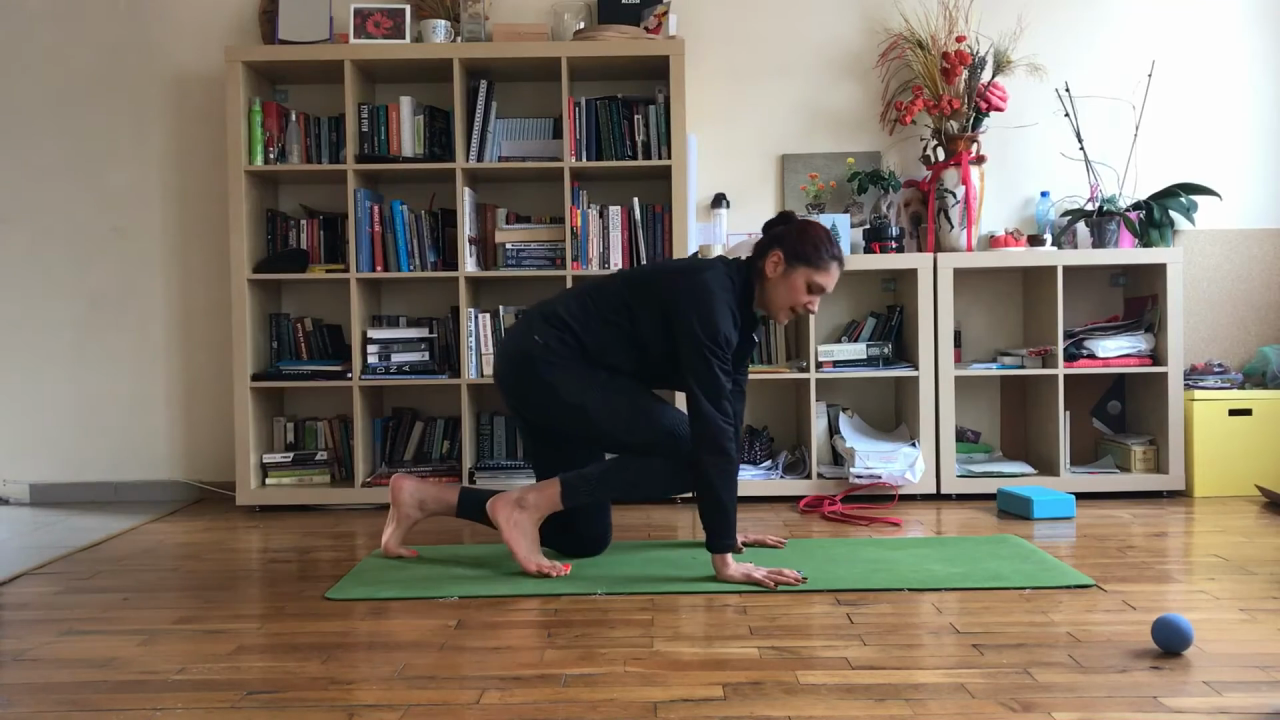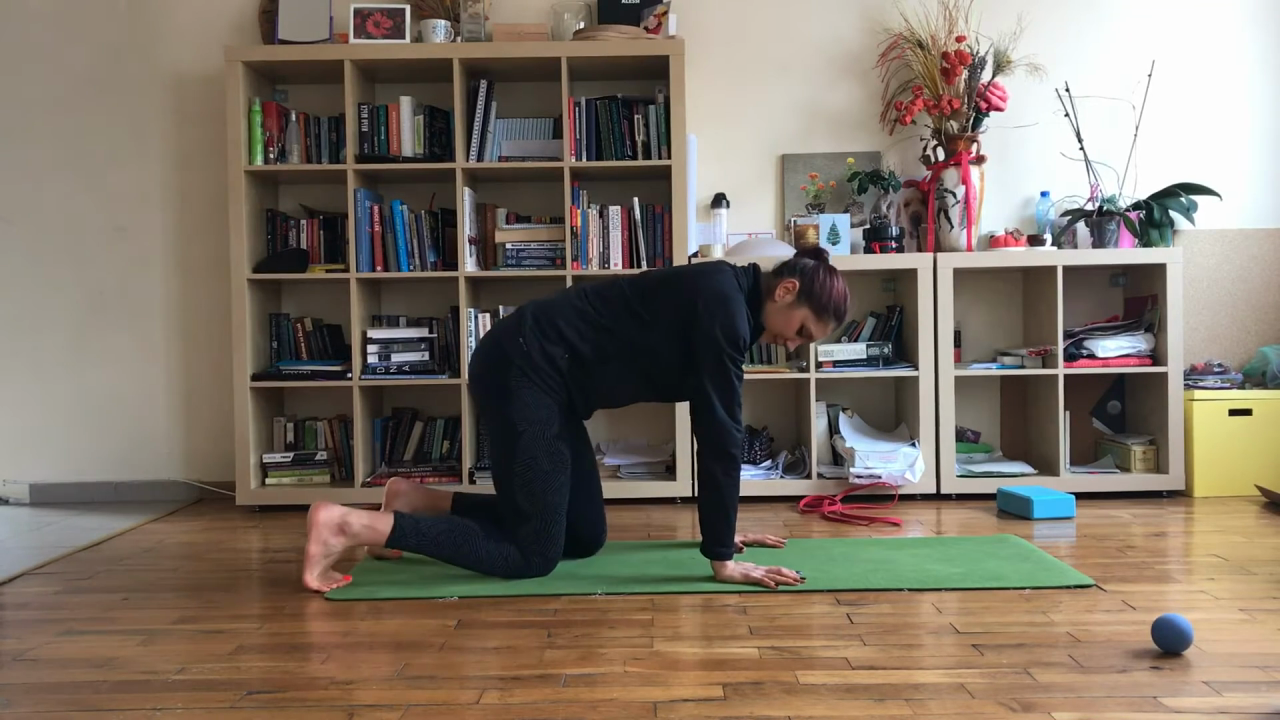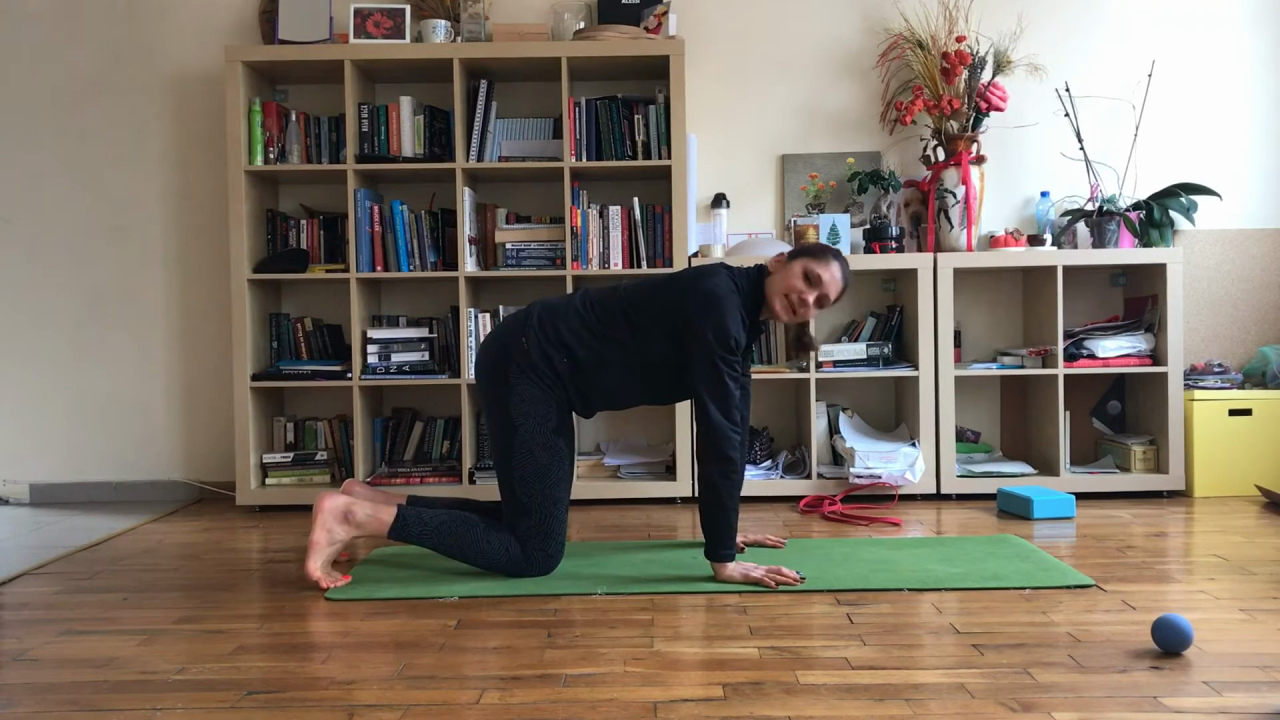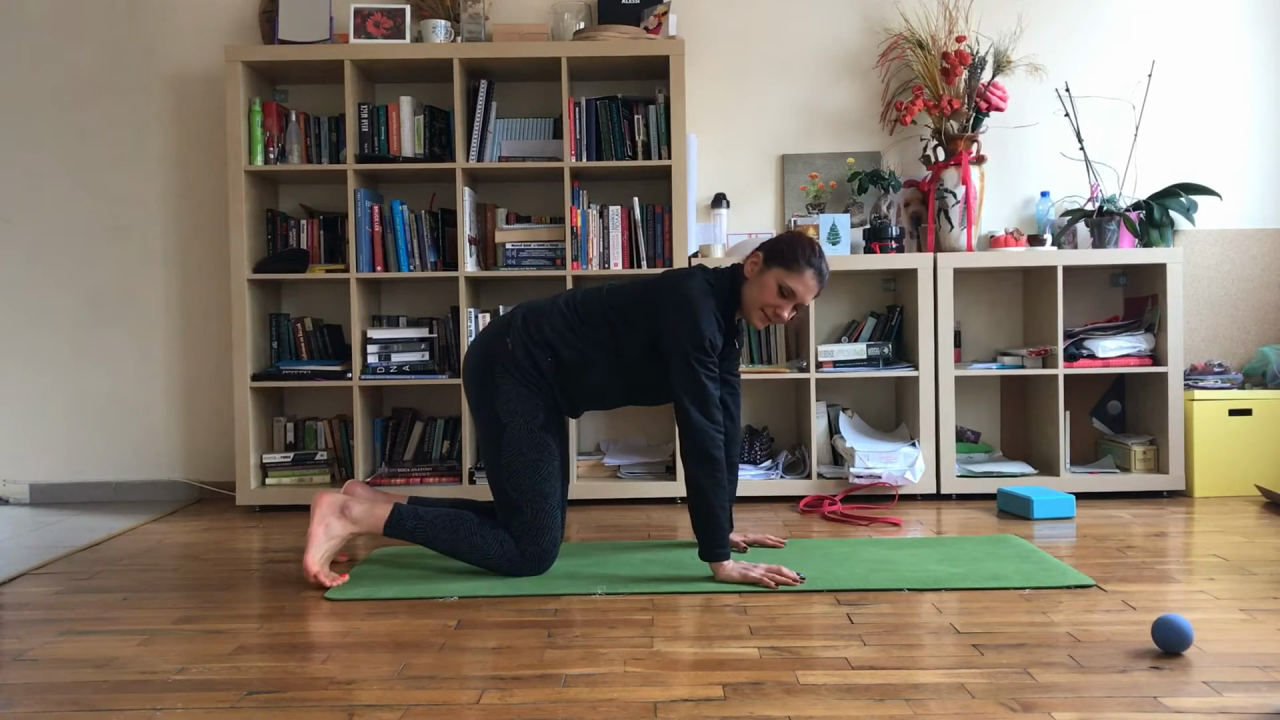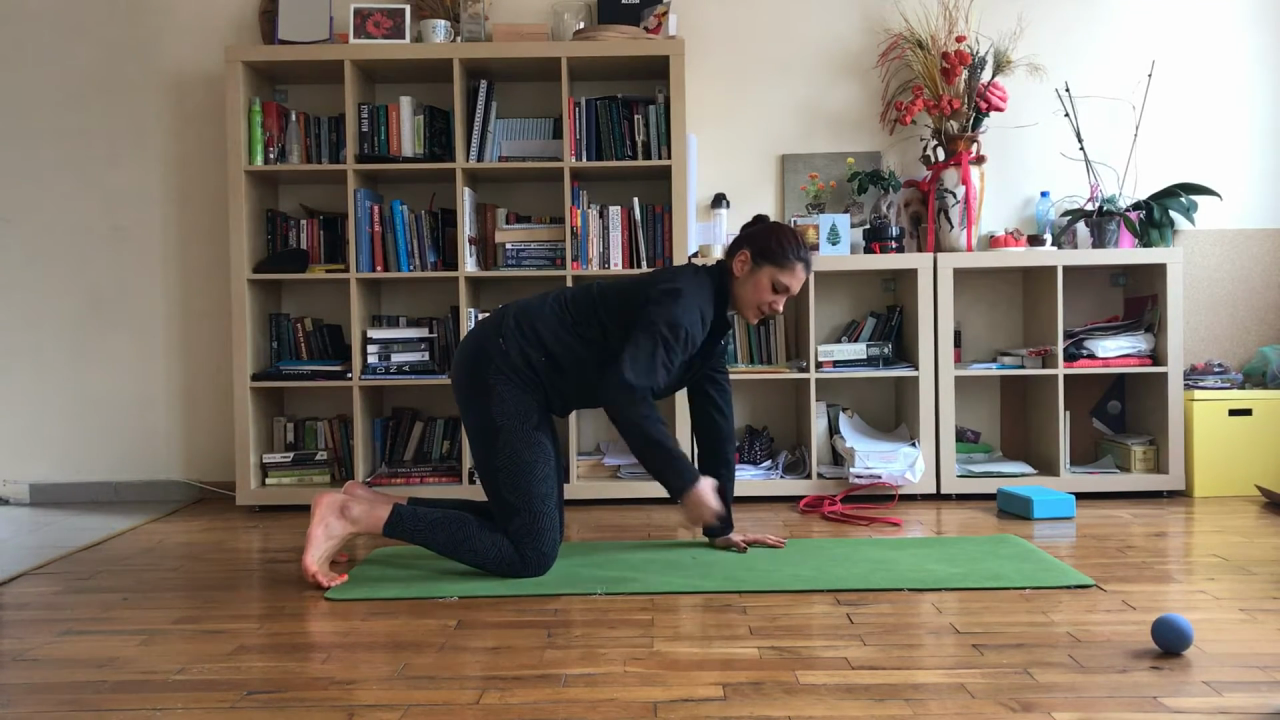
dt=1s
person 1, frame 1
left shoulder: (738, 308)
right shoulder: (711, 296)
left elbow: (727, 418)
right elbow: (712, 428)
left wrist: (725, 528)
right wrist: (724, 557)
left hip: (544, 365)
right hip: (541, 360)
left knee: (585, 537)
right knee: (687, 448)
left ankle: (422, 496)
right ankle: (525, 504)
person 1, frame 2
left shoulder: (730, 305)
right shoulder: (724, 301)
left elbow: (713, 424)
right elbow: (720, 432)
left wrist: (723, 530)
right wrist: (722, 558)
left hip: (536, 371)
right hip: (521, 369)
left knee: (585, 536)
right knee: (533, 555)
left ankle: (416, 500)
right ankle: (345, 525)
person 1, frame 3
left shoulder: (740, 313)
right shoulder: (719, 301)
left elbow: (731, 424)
right elbow: (717, 432)
left wrist: (725, 527)
right wrist: (724, 559)
left hip: (537, 369)
right hip: (524, 366)
left knee: (531, 524)
right knee: (535, 552)
left ankle: (370, 501)
right ankle: (352, 516)
person 1, frame 4
left shoulder: (724, 316)
right shoulder: (695, 303)
left elbow: (724, 426)
right elbow: (699, 432)
left wrist: (723, 527)
right wrist: (720, 558)
left hip: (533, 376)
right hip: (511, 368)
left knee: (534, 526)
right knee: (532, 551)
left ankle: (373, 500)
right ankle: (351, 514)
person 1, frame 5
left shoulder: (711, 314)
right shoulder: (687, 299)
left elbow: (715, 419)
right elbow: (622, 391)
left wrist: (720, 524)
right wrist: (686, 483)
left hip: (516, 374)
right hip: (501, 368)
left knee: (536, 526)
right knee: (532, 553)
left ankle: (371, 503)
right ankle: (354, 514)
